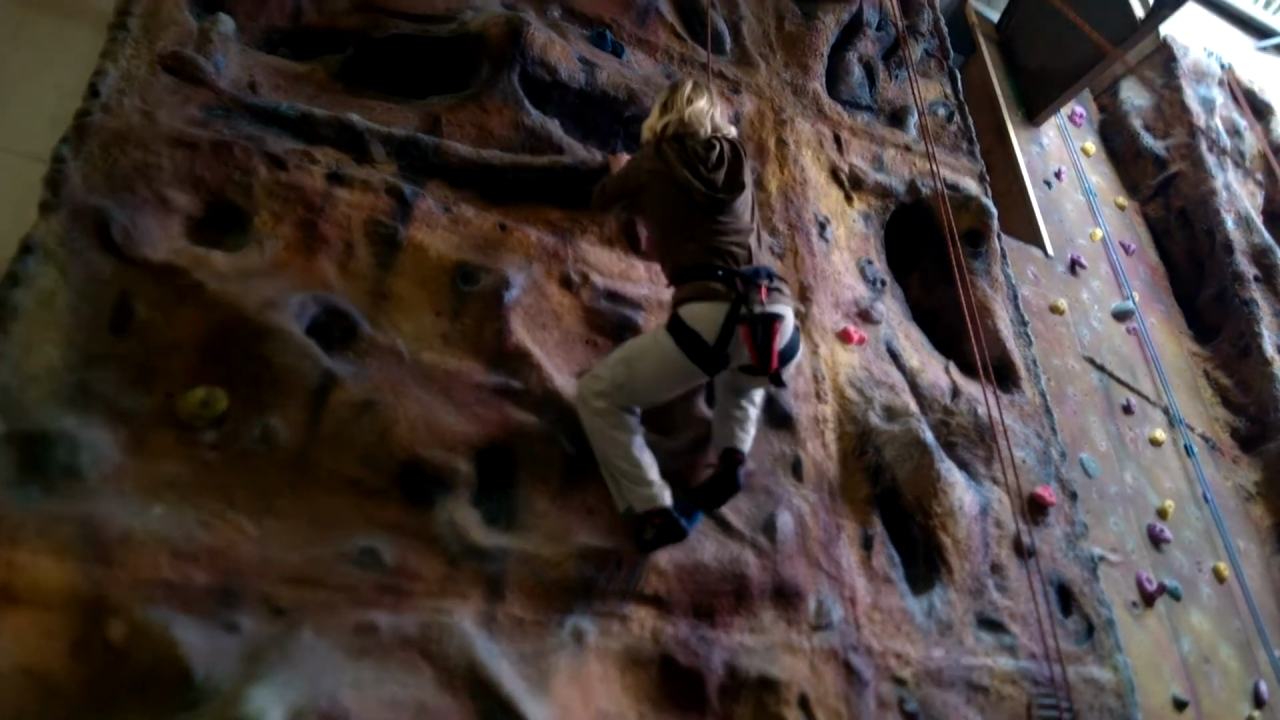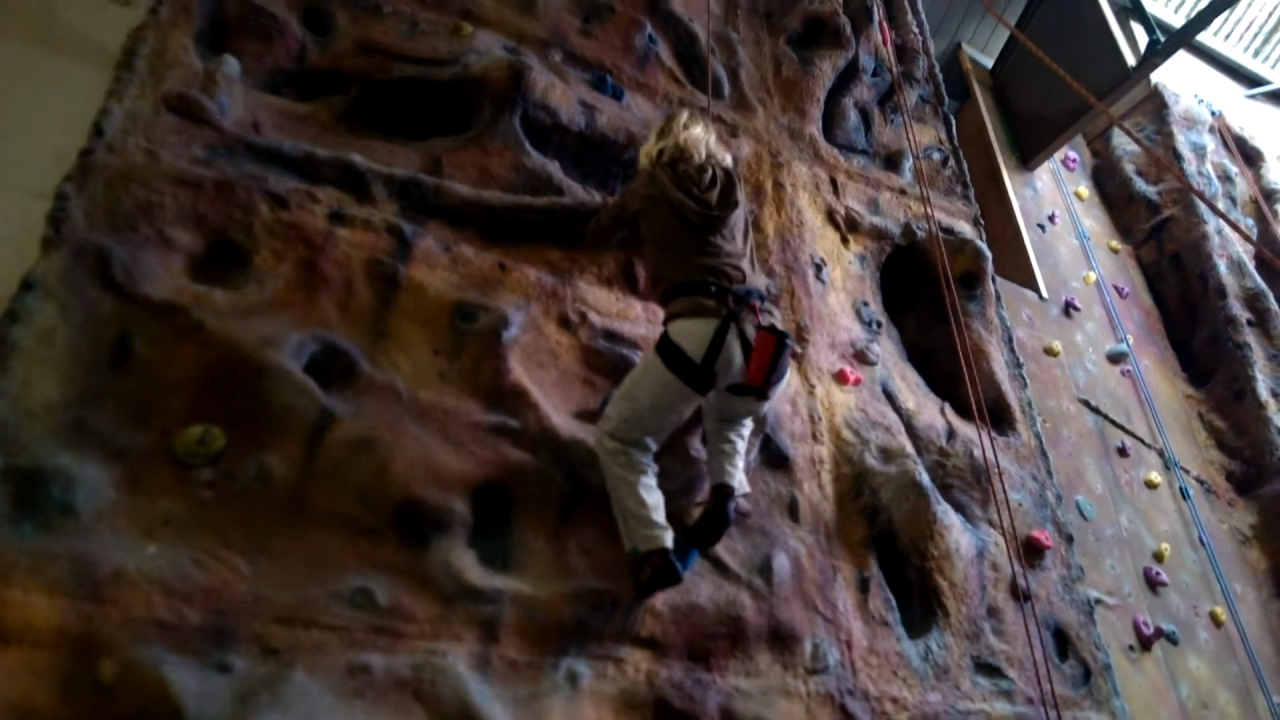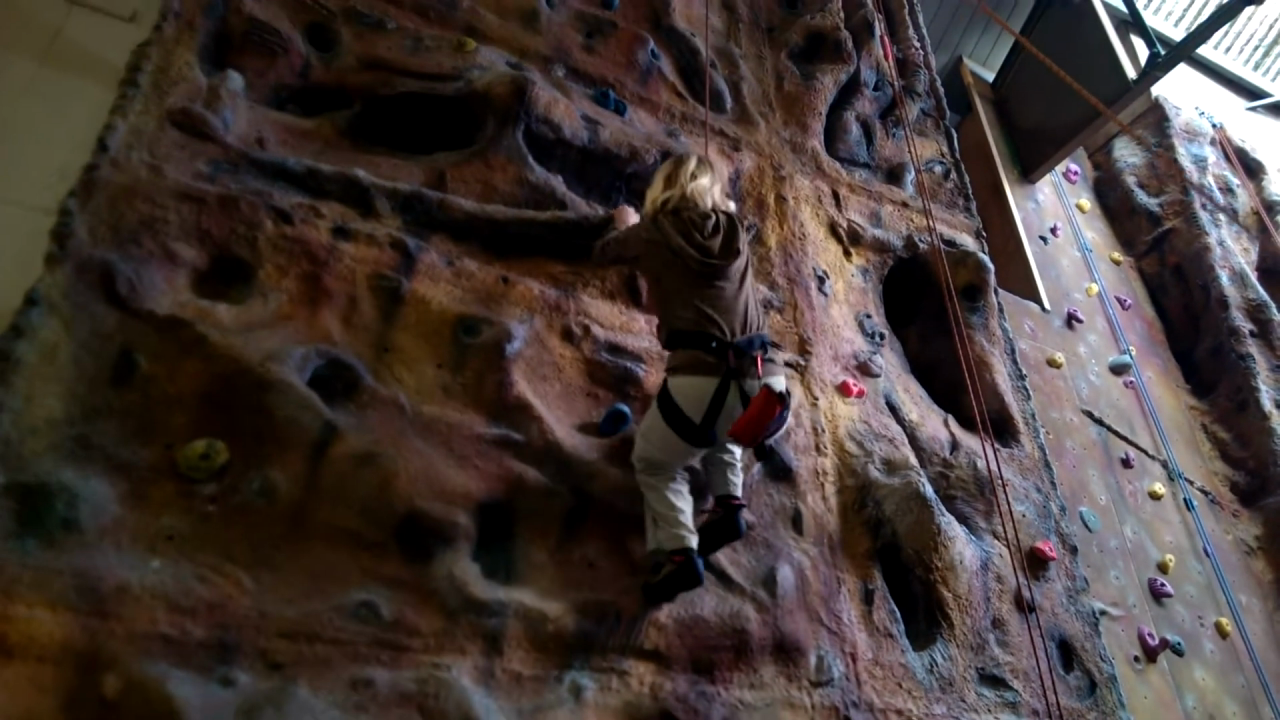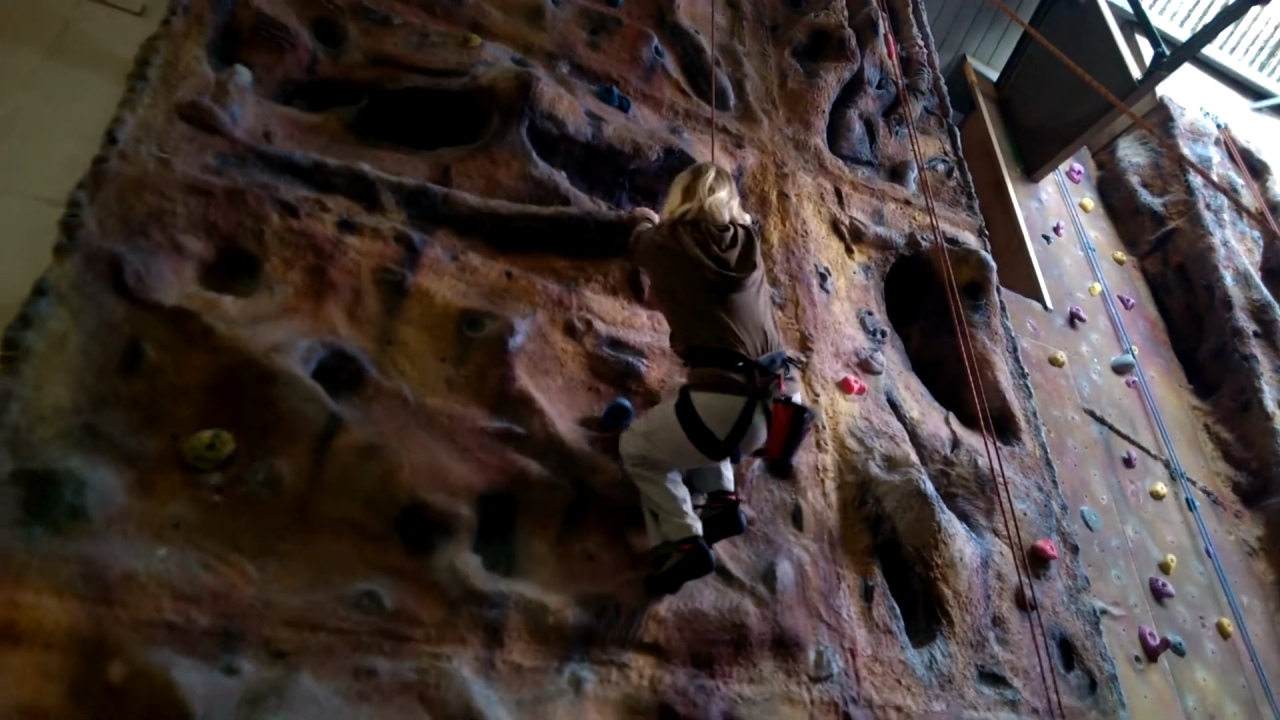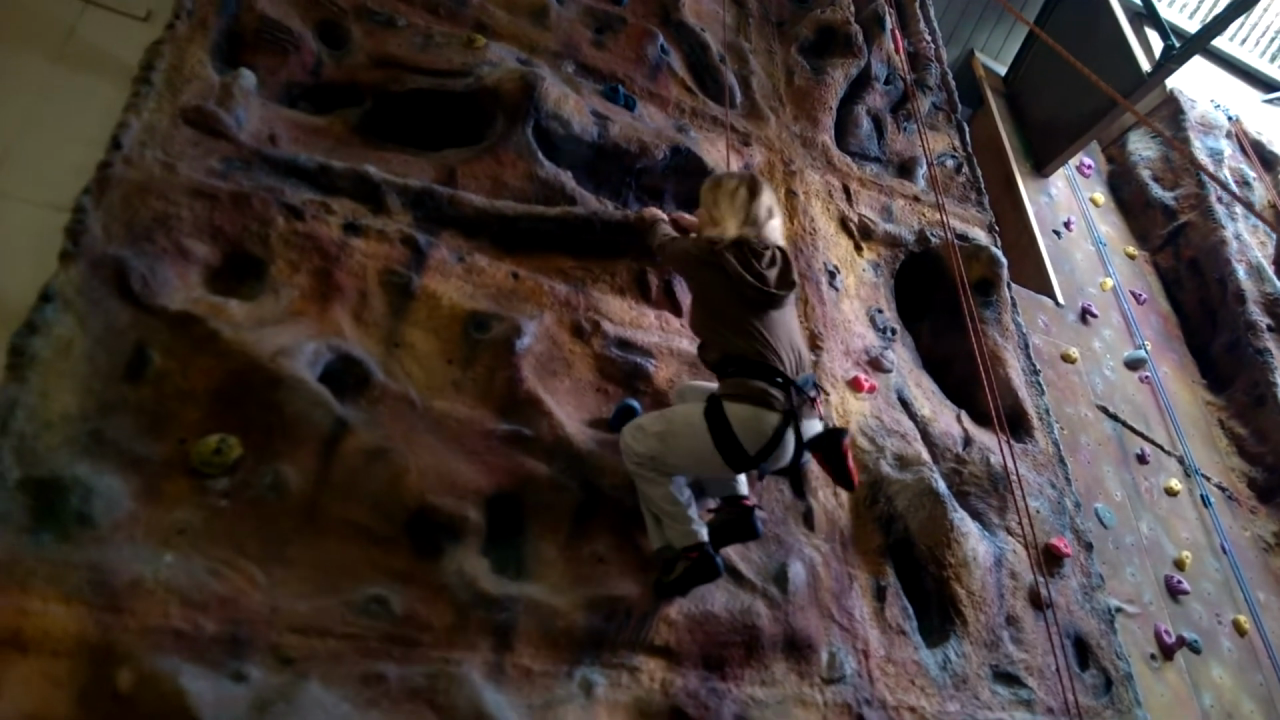
dt=0.4s
person 1, frame 1
left shoulder: (651, 162)
right shoulder: (737, 162)
left elbow: (603, 200)
left wrist: (622, 172)
left hip: (709, 317)
right hip: (776, 318)
left knee: (598, 394)
right knee: (743, 377)
left ankle: (655, 510)
right ankle: (732, 460)
person 1, frame 2
left shoulder: (649, 188)
right shoulder: (729, 187)
left elbow: (598, 232)
left wrist: (624, 212)
left hip: (700, 333)
right hip: (763, 335)
left knee: (619, 438)
right knee: (730, 411)
left ankle: (655, 549)
right ankle: (724, 495)
person 1, frame 3
left shoulder: (652, 232)
right shoulder: (732, 230)
left elbow: (605, 251)
left wrist: (625, 225)
left hip: (701, 383)
right hip: (767, 390)
left knee: (654, 464)
left ankle: (678, 553)
right ankle: (727, 505)
person 1, frame 4
left shoulder: (669, 243)
right shoulder: (745, 242)
left elbow: (640, 242)
left wrist: (646, 220)
left hip: (726, 403)
left knee: (637, 450)
right knee: (683, 400)
left ankle: (684, 543)
right ankle: (723, 500)
person 1, frame 5
left shoulder: (704, 256)
right shoulder: (772, 259)
left elbow: (665, 245)
left wrist: (657, 220)
right wrist: (695, 226)
left hip: (757, 421)
right hip: (802, 426)
left knee: (637, 443)
right knee: (688, 398)
left ankle: (691, 551)
right ankle: (737, 507)
